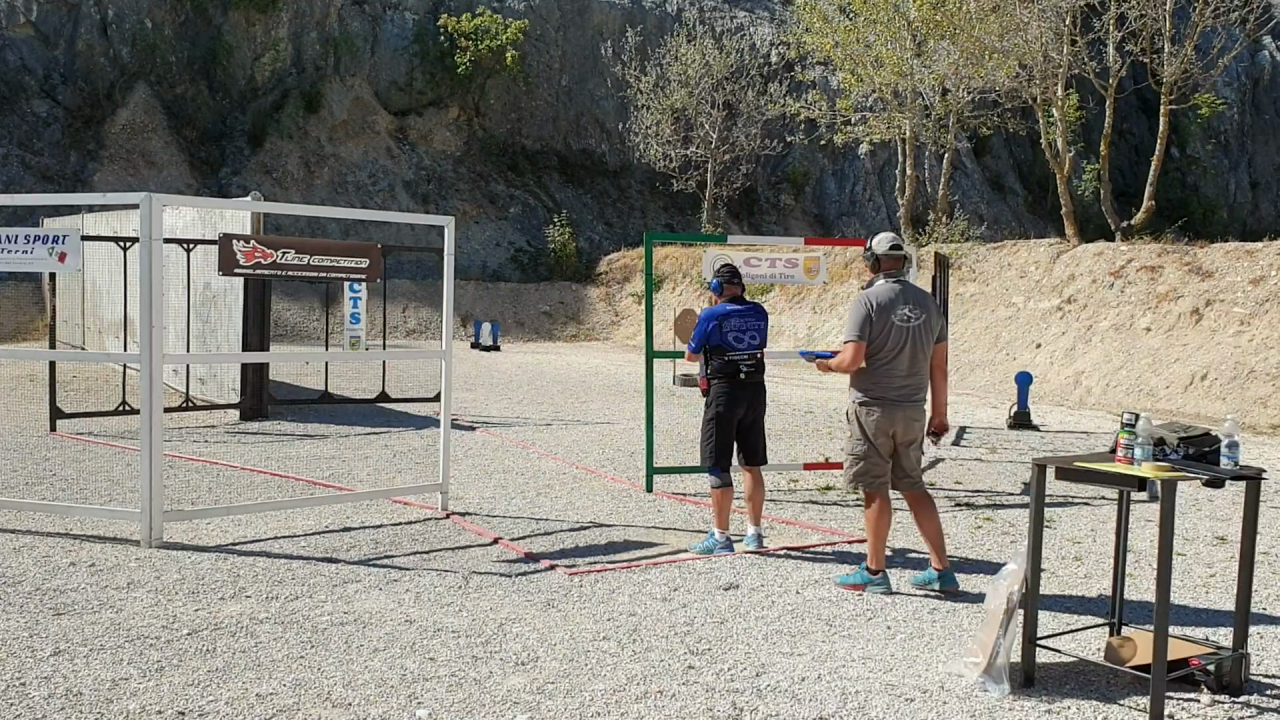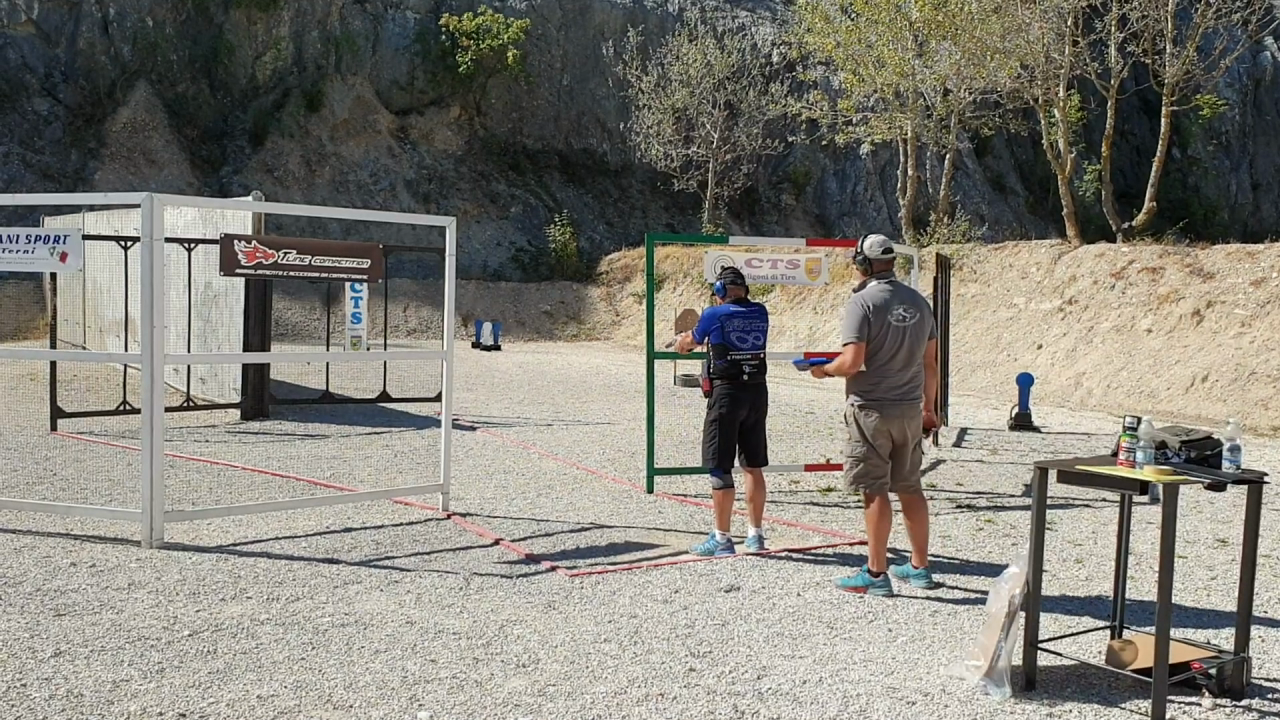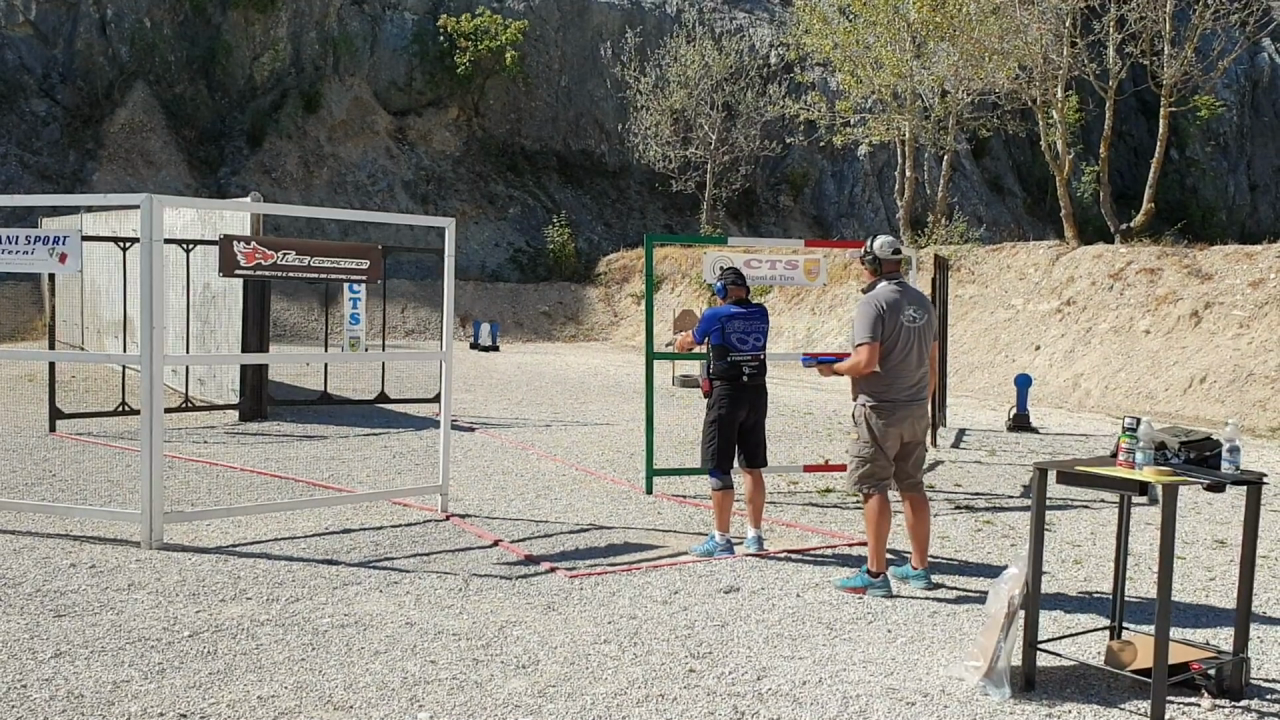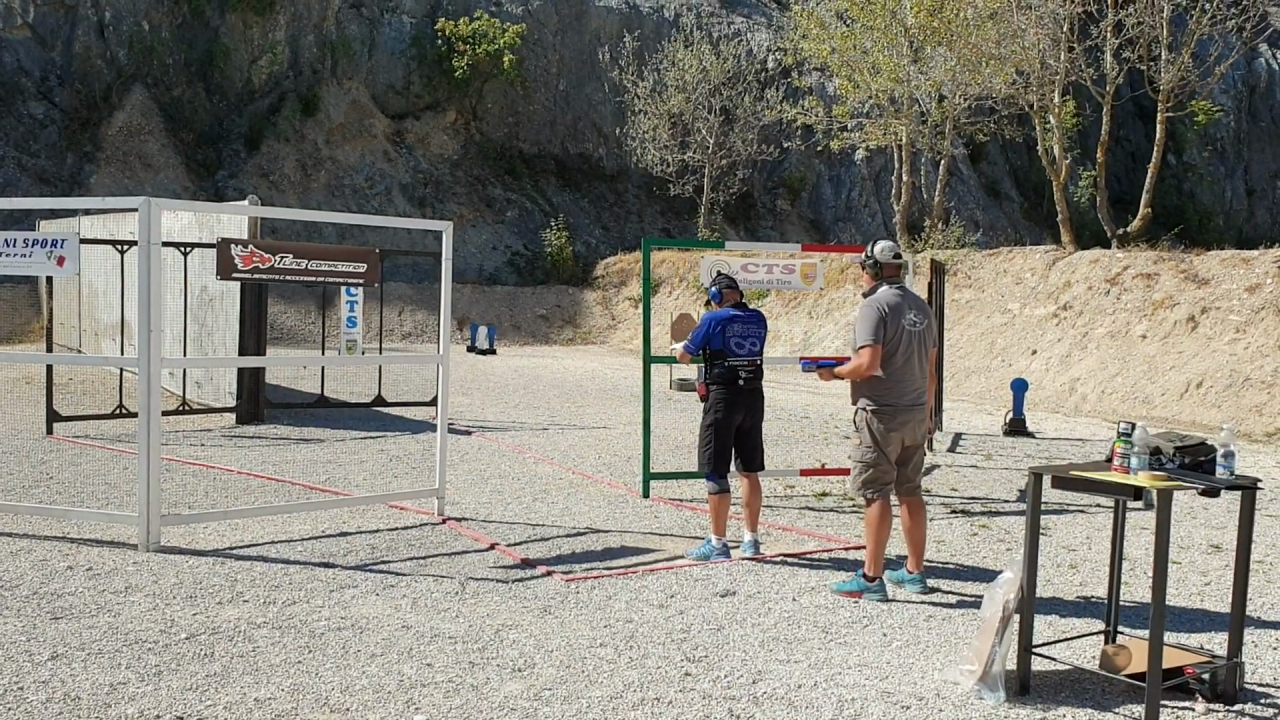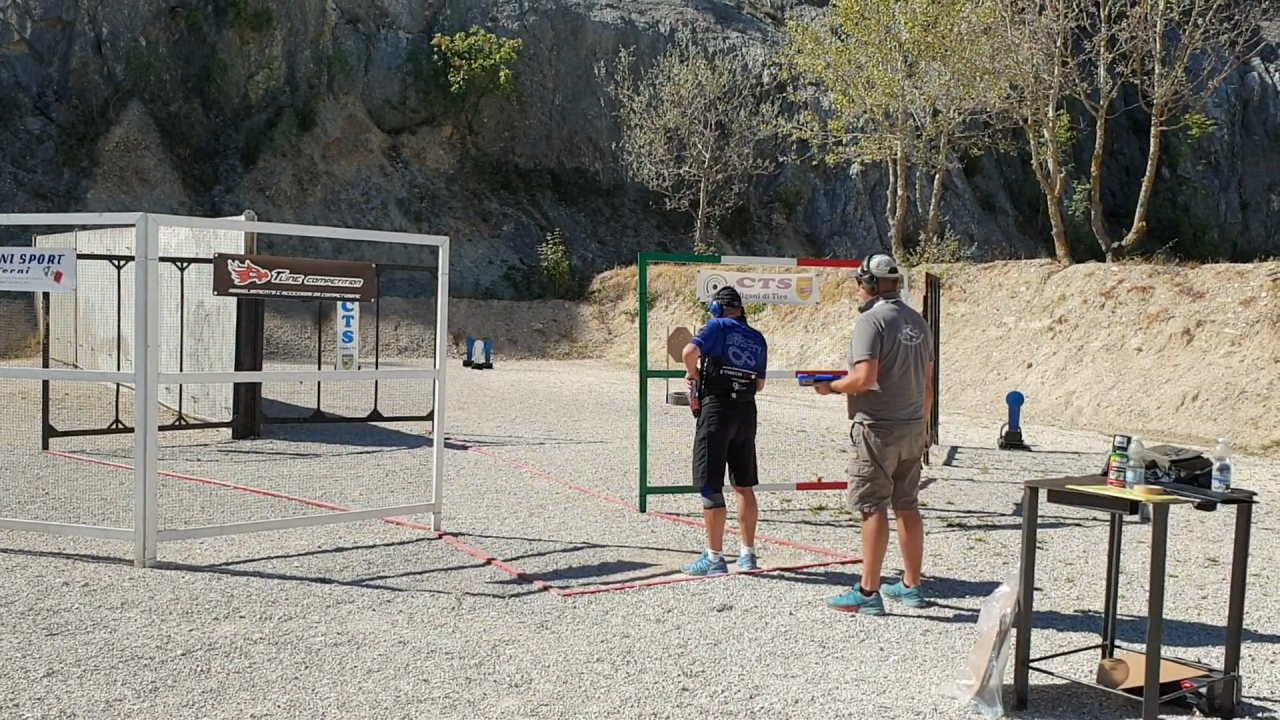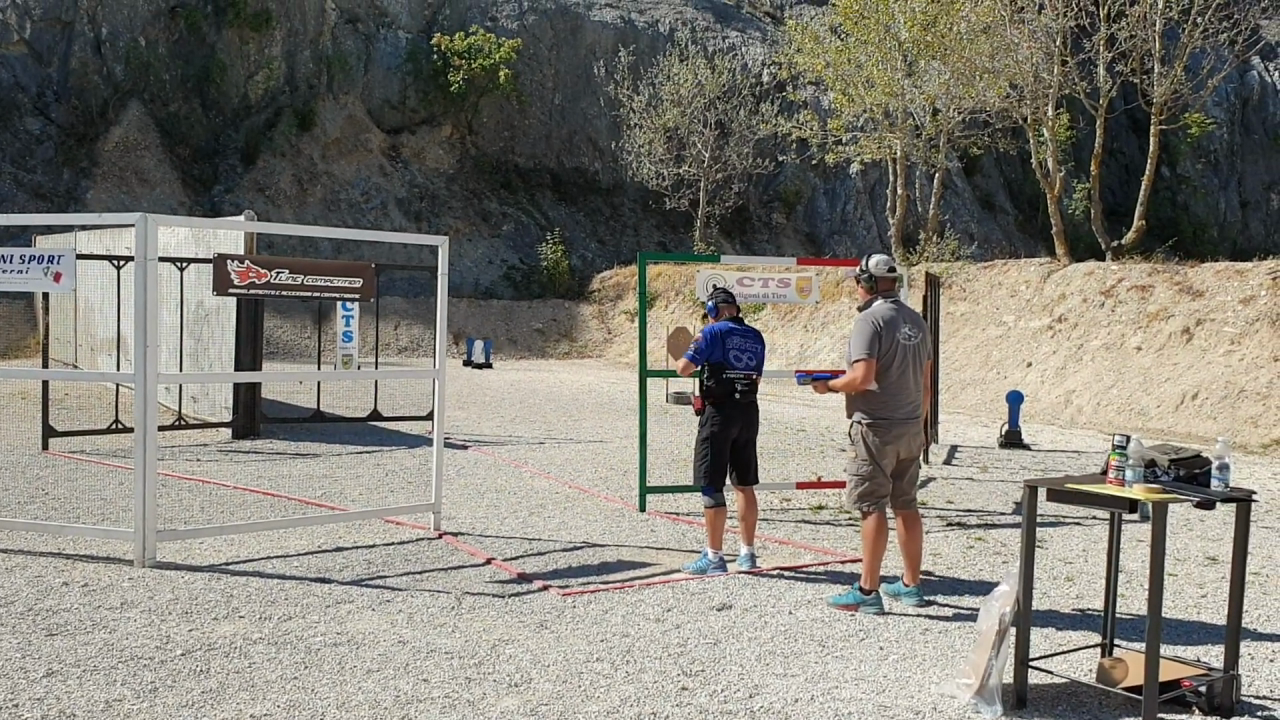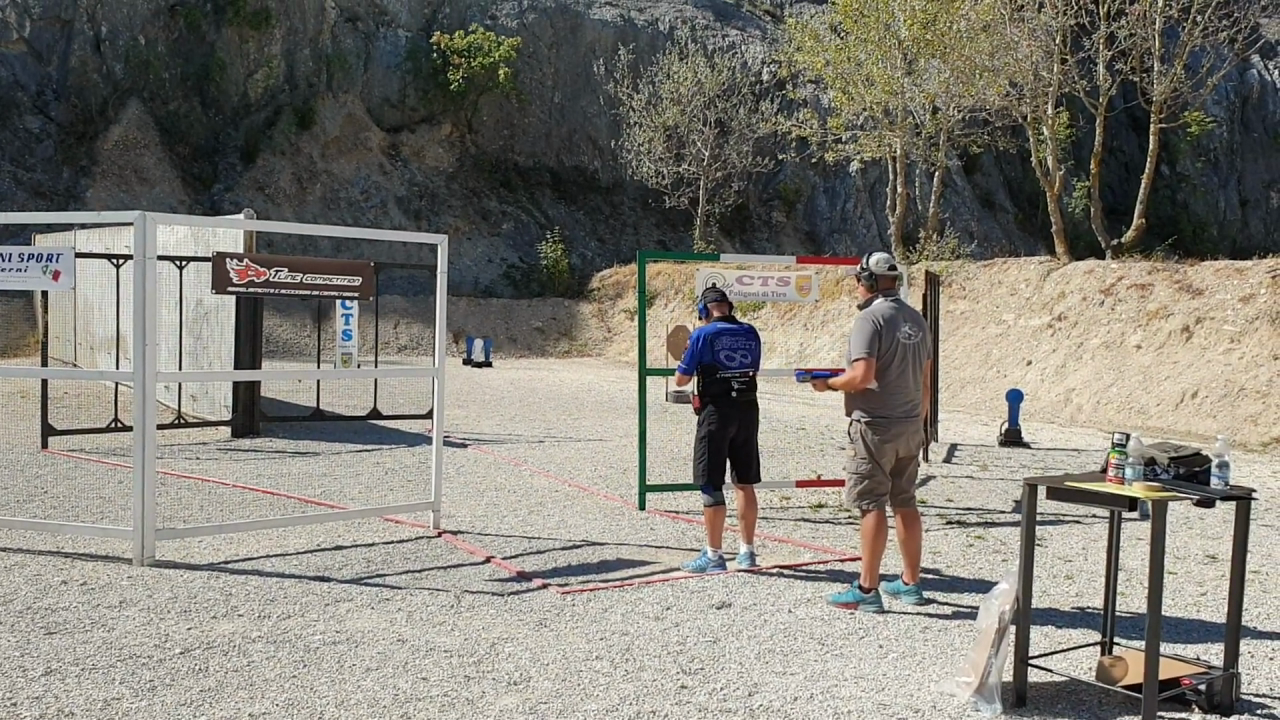
dt=0.5s
person 1, frame 1
left shoulder: (868, 300)
right shoulder: (927, 302)
left elbow: (852, 360)
right elbow: (938, 365)
left wrist: (828, 364)
right wrist: (940, 412)
left hip: (873, 408)
right hip: (912, 410)
left knee: (875, 489)
right knee: (914, 487)
left ankle: (875, 572)
right ankle: (942, 569)
person 1, frame 2
left shoulder: (862, 301)
right shoulder: (918, 301)
left elbow: (852, 362)
right elbow: (930, 362)
left wrist: (825, 370)
right wrist: (929, 407)
left hip: (871, 410)
right hip: (910, 410)
left knee: (875, 490)
right knee: (910, 487)
left ankle: (876, 574)
right ankle: (919, 566)
person 1, frame 3
left shoulder: (873, 302)
right shoulder: (922, 302)
left elbow: (866, 362)
right elbow: (931, 362)
left wrist: (833, 368)
left hip: (880, 410)
right hip: (915, 410)
left knee: (873, 489)
right knee: (913, 487)
left ankle: (875, 574)
right ankle: (919, 568)
person 1, frame 4
left shoulder: (875, 305)
right shoulder: (921, 306)
left elbow: (868, 364)
right elbow: (930, 369)
left wrist: (834, 372)
right wrist: (926, 413)
left hip: (881, 415)
right hip: (915, 415)
left knee: (876, 493)
right knee: (910, 491)
left ankle: (871, 578)
right ankle: (914, 572)
person 1, frame 5
left shoulder: (871, 320)
right shoulder: (917, 321)
left elbow: (864, 379)
right elbow: (927, 383)
left wrist: (831, 386)
right wrist: (923, 426)
left hip: (878, 429)
right hip: (912, 429)
left knee: (873, 507)
right knee: (907, 506)
left ankle: (868, 592)
right ankle: (911, 586)
person 1, frame 6
left shoulder: (870, 319)
right shoulder: (916, 321)
left elbow: (862, 378)
right elbow: (925, 383)
left wrist: (829, 385)
left hip: (876, 428)
right hip: (910, 429)
left knee: (872, 506)
right knee: (906, 504)
left ankle: (868, 591)
right ankle: (911, 585)
person 1, frame 7
left shoulder: (870, 318)
right shoulder: (916, 319)
left elbow: (862, 376)
right elbow: (924, 380)
left wrist: (829, 383)
left hip: (875, 427)
right hip: (909, 427)
left knee: (872, 505)
right knee: (905, 502)
left ankle: (867, 589)
right ankle: (910, 583)
person 2, frame 1
left shoulder: (711, 315)
right shoulder: (759, 313)
left elbow: (692, 355)
left wrist: (703, 354)
left hip: (724, 392)
right hip: (755, 391)
left knee: (718, 468)
right knee: (752, 465)
left ankle: (721, 537)
right ankle: (754, 533)
person 2, frame 2
left shoulder: (714, 314)
right shoulder: (760, 313)
left elbow: (692, 340)
left wrist: (681, 341)
left hip: (726, 393)
right hip: (757, 393)
left knee: (720, 468)
right knee: (753, 466)
left ankle: (722, 539)
right ankle: (755, 534)
person 2, frame 3
left shoulder: (715, 315)
right shoulder: (761, 314)
left elbow: (692, 340)
left wrist: (681, 341)
left hip: (726, 394)
right hip: (756, 394)
left knee: (719, 469)
right knee: (753, 467)
left ankle: (721, 540)
right ankle: (754, 535)
person 2, frame 4
left shoulder: (714, 319)
right shoulder: (758, 319)
left elbow: (686, 355)
left wrist: (679, 349)
left hip: (723, 398)
right hip: (753, 398)
left knee: (715, 472)
right knee: (749, 470)
left ankle: (717, 543)
right ankle: (751, 539)
person 2, frame 5
left shoulder: (718, 326)
right shoulder: (757, 338)
left elbow: (690, 351)
right elbow: (759, 384)
left wrist: (694, 374)
left hip: (716, 411)
right hip: (746, 412)
left knee: (710, 487)
right knee: (744, 485)
left ankle: (714, 558)
right ankle: (747, 554)
person 2, frame 6
left shoulder: (714, 332)
right shoulder: (756, 337)
left elbow: (684, 368)
left wrist: (685, 364)
left hip: (719, 412)
right hip: (748, 412)
left knee: (712, 486)
right knee: (745, 484)
left ankle: (714, 557)
right ankle: (747, 553)
person 2, frame 7
left shoulder: (703, 334)
right shoulder: (750, 333)
left elbow: (680, 380)
left wrist: (697, 368)
left hip: (716, 411)
right hip: (748, 410)
left knee: (711, 485)
right knee: (745, 483)
left ankle: (714, 555)
right ankle: (747, 551)
